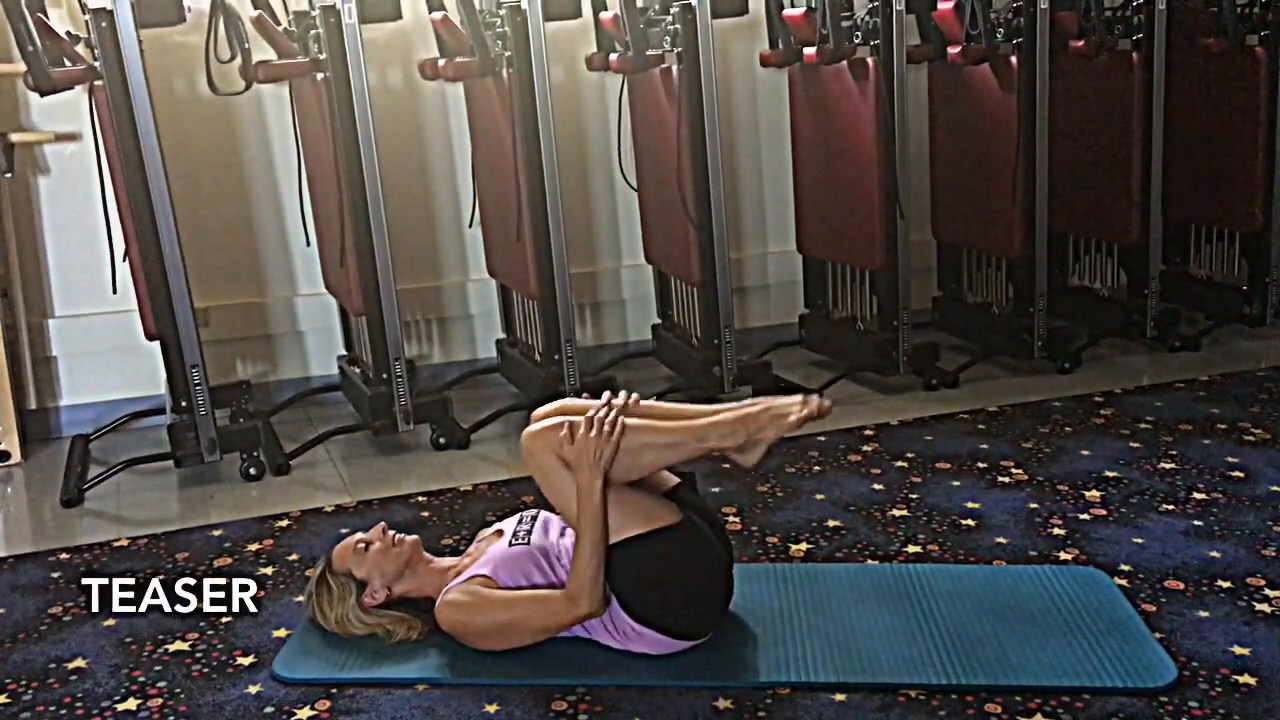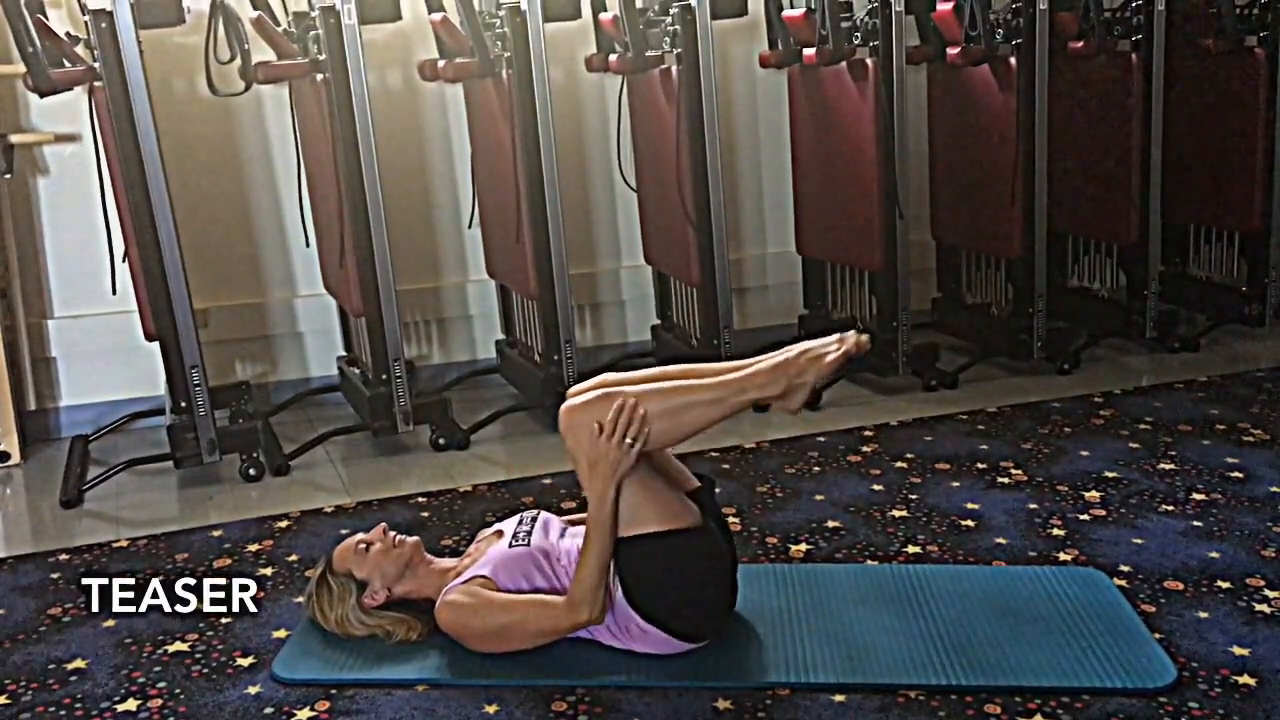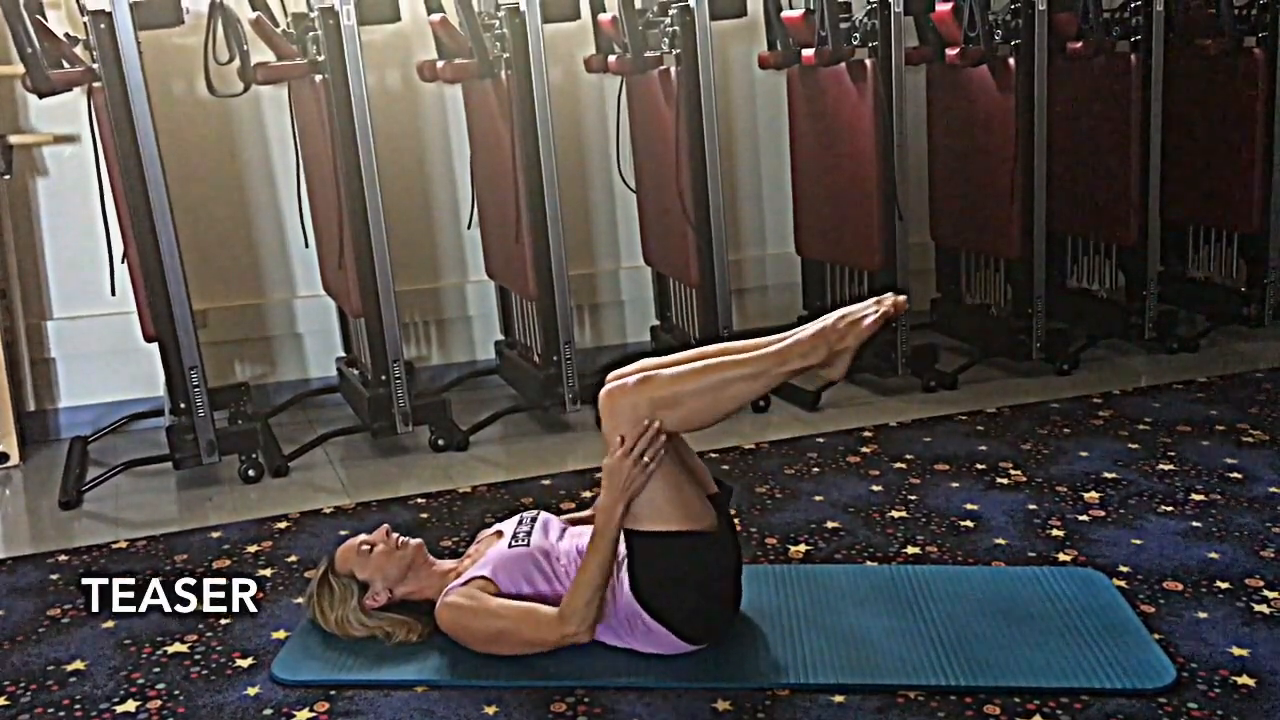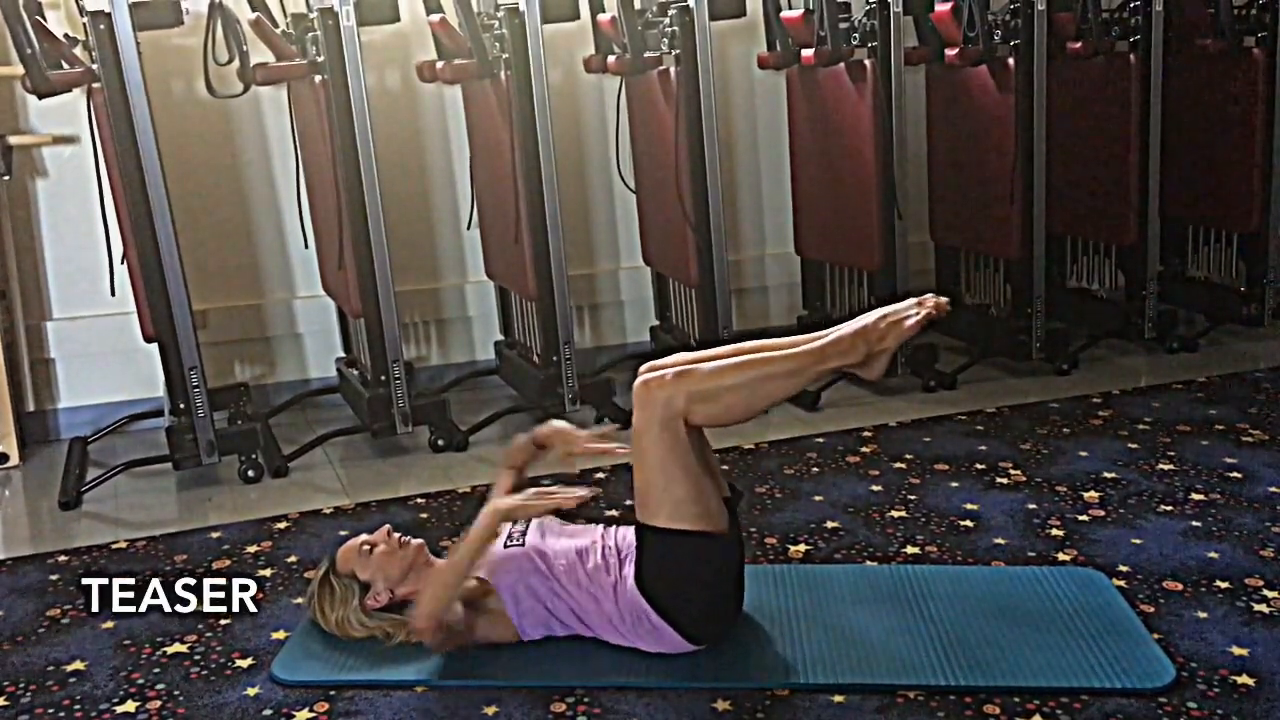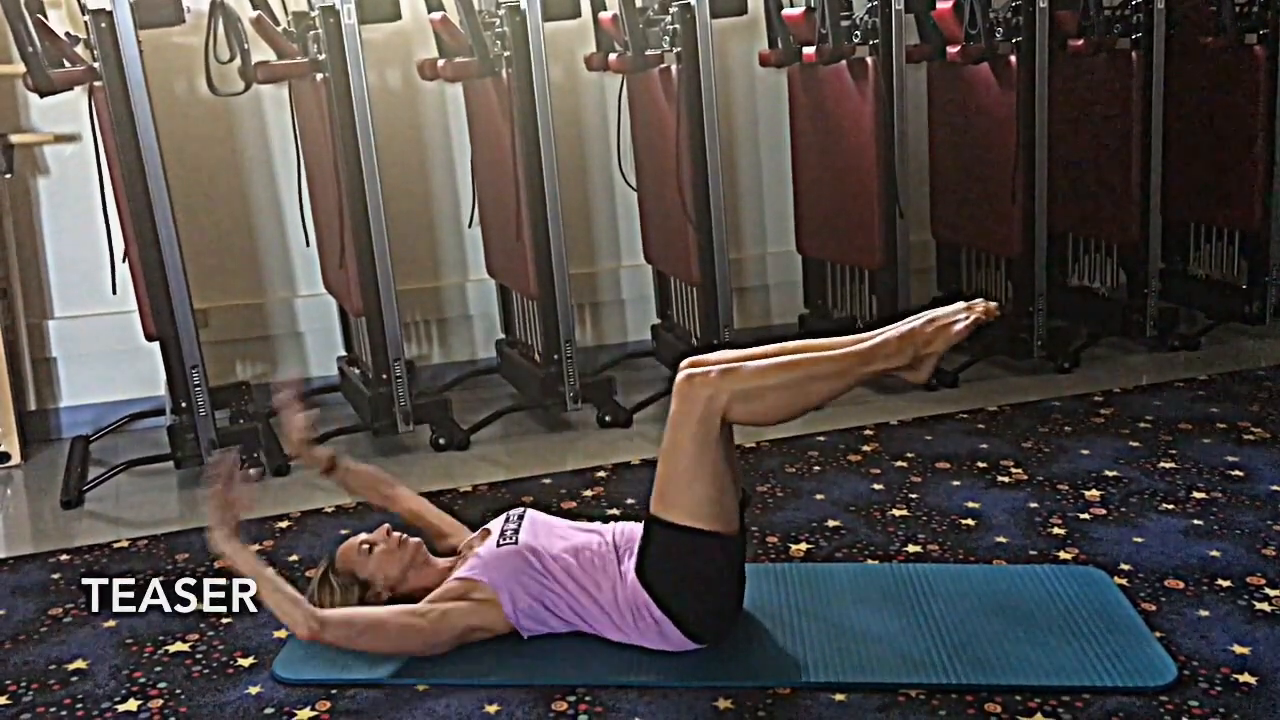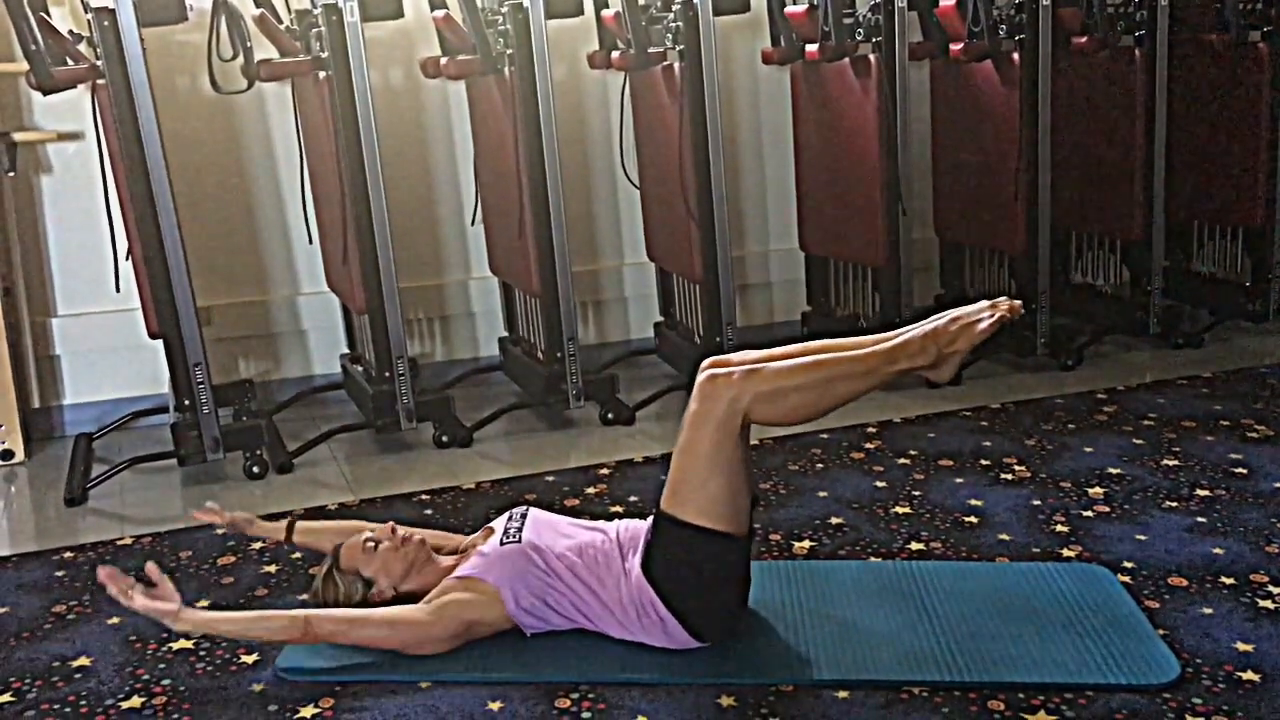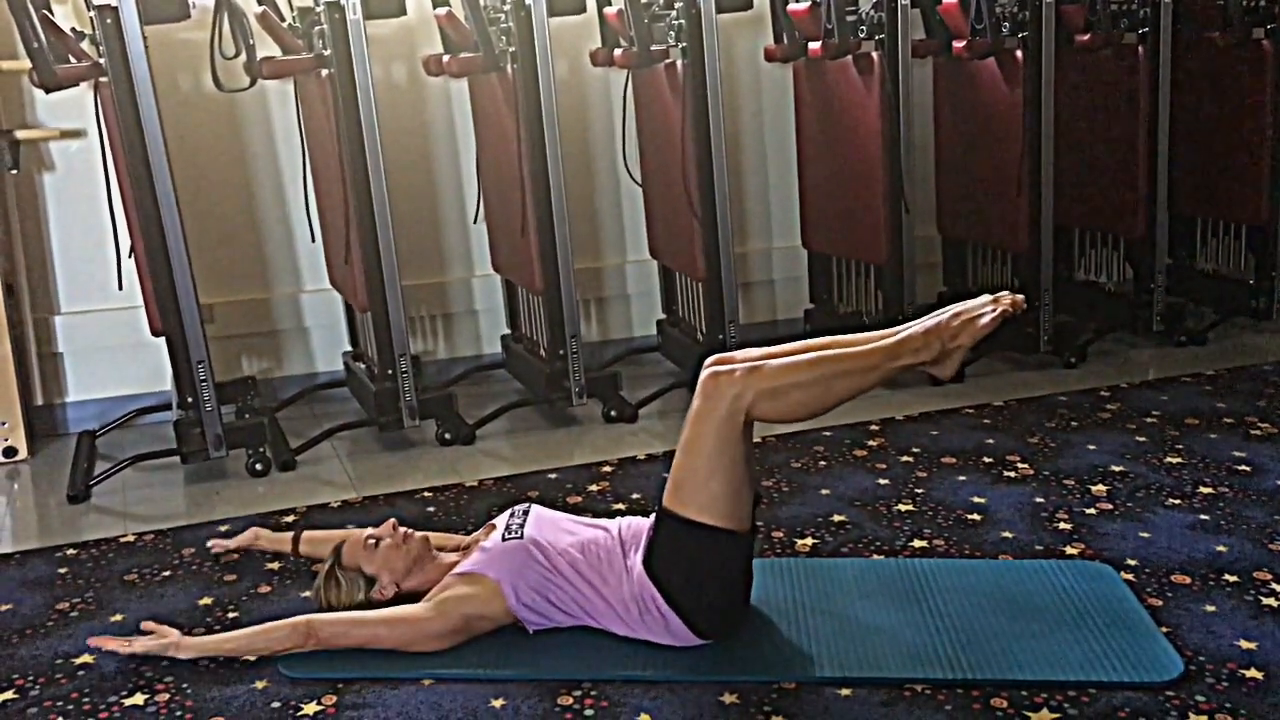
dt=0.3s
person 1, frame 1
left shoulder: (485, 545)
right shoulder: (456, 610)
left elbow: (598, 521)
right elbow: (582, 602)
left wrist: (608, 433)
right wrist: (590, 478)
left hip: (688, 552)
right hip: (674, 596)
left knee: (555, 420)
right knee: (547, 440)
left ankle: (742, 423)
right ankle: (738, 431)
person 1, frame 2
left shoulder: (485, 546)
right shoulder: (456, 610)
left elbow: (592, 528)
right elbow: (585, 608)
left wrist: (613, 484)
right wrist: (602, 483)
left hip: (692, 559)
right hip: (678, 600)
left knee: (593, 400)
right knee: (585, 414)
left ankle: (778, 374)
right ankle: (776, 378)
person 1, frame 3
left shoulder: (485, 547)
right shoulder: (456, 610)
left elbow: (579, 528)
right elbow: (574, 623)
left wrist: (620, 496)
right wrist: (614, 502)
left hip: (695, 563)
right hip: (683, 602)
left knee: (630, 387)
right knee: (625, 399)
left ankle: (812, 344)
right ankle: (811, 348)
person 1, frame 4
left shoulder: (472, 561)
right shoulder: (455, 608)
left elbow: (500, 477)
right elbow: (425, 621)
left wrist: (538, 440)
right wrist: (491, 518)
left hip: (688, 576)
right hip: (681, 601)
left knee: (663, 382)
right knee: (659, 392)
left ankle: (854, 345)
right ankle: (852, 346)
person 1, frame 5
left shoulder: (468, 553)
right shoulder: (446, 612)
left elbow: (391, 489)
right elbow: (313, 622)
left wrist: (314, 452)
right wrist: (238, 550)
left hip: (674, 571)
right hip: (680, 602)
left knee: (706, 376)
right knee: (704, 388)
left ankle: (896, 348)
right ankle: (894, 351)
person 1, frame 6
left shoulder: (474, 550)
right shoulder: (447, 611)
left elbow: (370, 526)
right elbow: (314, 623)
left wrist: (264, 527)
right wrist: (187, 616)
left hip: (679, 568)
right hip: (685, 597)
left knee: (729, 379)
right knee: (724, 386)
left ankle: (916, 349)
right ankle: (914, 350)
person 1, frame 7
left shoulder: (474, 548)
right shoulder: (450, 607)
left elbow: (369, 533)
right elbow: (317, 631)
left wrist: (273, 537)
right wrist: (188, 645)
left hip: (677, 560)
right hip: (687, 596)
left knee: (732, 375)
right knee: (727, 384)
left ankle: (918, 345)
right ankle: (915, 346)
